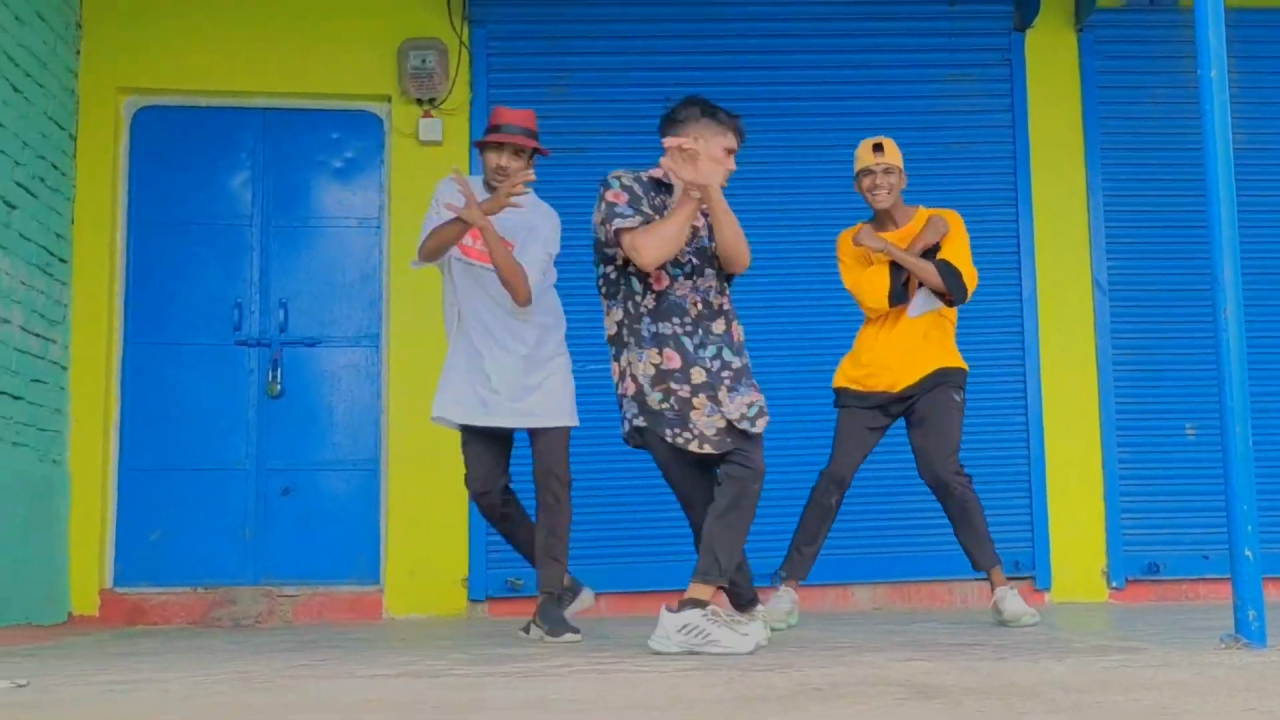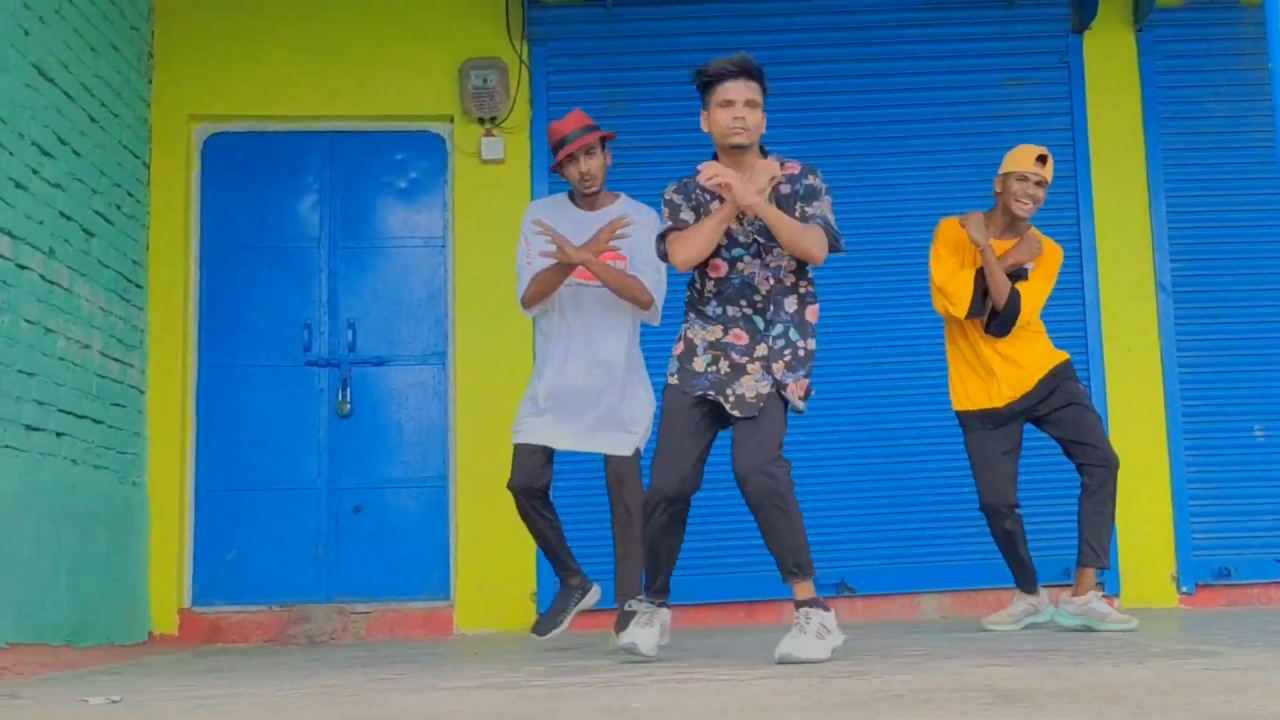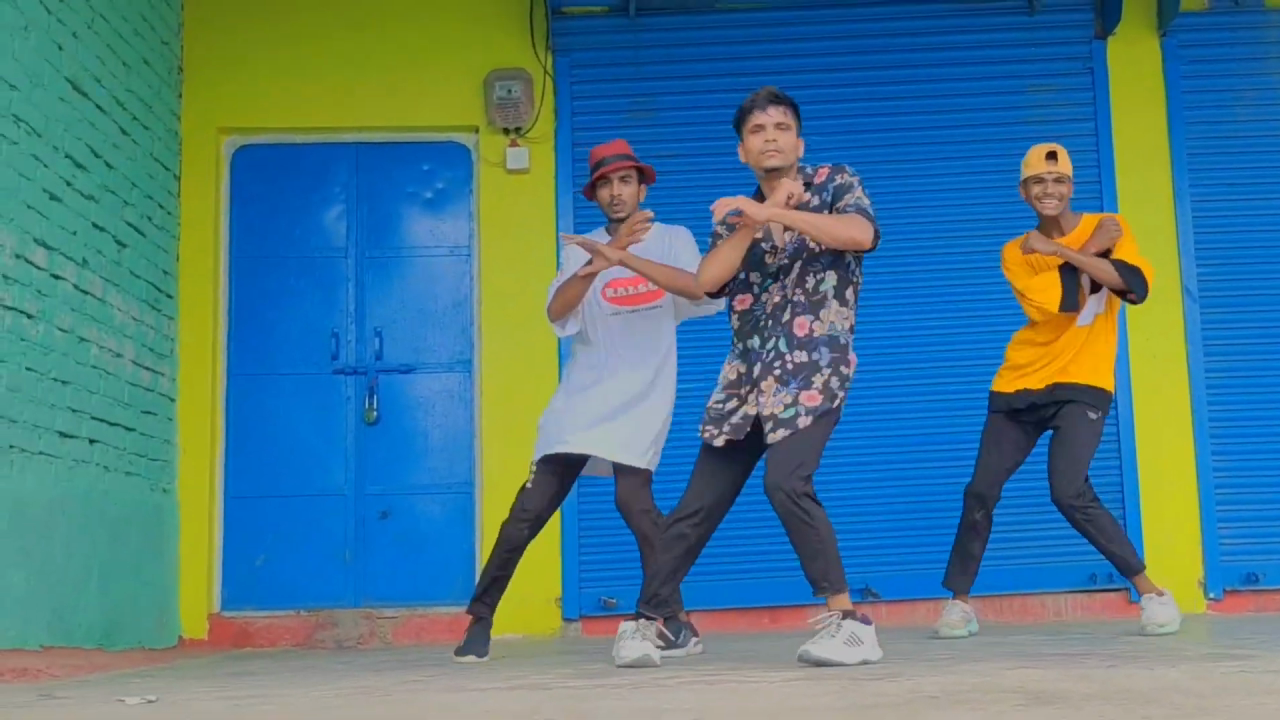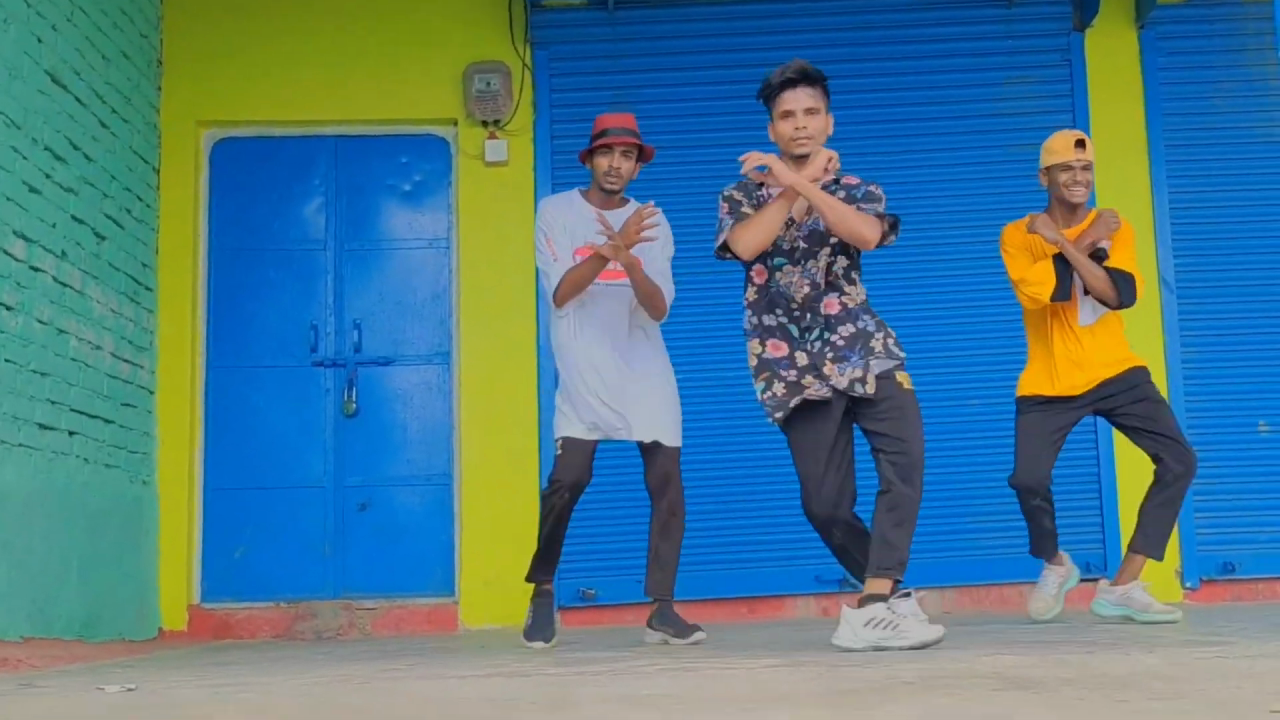
dt=0.2s
person 1, frame 1
left shoulder: (712, 206)
right shoulder: (625, 188)
left elbow: (737, 262)
right elbow: (647, 255)
left wrist: (712, 196)
right wrist: (690, 197)
left hip: (716, 368)
right hip: (653, 376)
left knee: (746, 473)
right knee: (705, 506)
left ankle: (690, 612)
right ankle: (743, 609)
person 1, frame 2
left shoulder: (800, 179)
right shoulder: (686, 193)
left elbow: (815, 250)
right elbow: (683, 256)
left wrist: (752, 196)
right wrist: (729, 201)
left hip: (776, 353)
right hip: (706, 353)
left knee: (759, 469)
right knee: (670, 484)
left ankle: (811, 611)
right ankle: (652, 605)
person 1, frame 3
left shoulder: (835, 183)
right shoulder: (734, 220)
left elbow: (862, 235)
right elbow: (709, 281)
left wrist: (773, 213)
right wrist: (749, 227)
left hip: (812, 371)
right hip: (748, 377)
left knee: (786, 485)
right knee: (698, 507)
left ankle: (848, 620)
right ankle: (646, 621)
person 1, frame 4
left shoulder: (855, 186)
right shoulder: (744, 192)
left elbow: (867, 236)
right elbow: (746, 246)
left wrist: (801, 183)
right wrist: (785, 191)
left hip: (860, 344)
right hip: (791, 361)
left knee: (905, 456)
right knee: (825, 502)
left ankle: (874, 607)
right ankle: (886, 596)
person 2, frame 1
left shoulder: (541, 219)
right shoulder: (453, 194)
left elbow: (523, 295)
right elbow: (427, 253)
left wrist: (481, 224)
right wrist: (471, 214)
left hip: (539, 367)
right hip: (476, 371)
left knee: (552, 476)
right knee: (486, 487)
left ankle: (550, 603)
right ankle: (560, 582)
person 2, frame 2
left shoulder: (642, 220)
right shoulder: (543, 216)
left elbow: (649, 302)
right elbow: (528, 299)
left wrist: (587, 260)
right wrist: (577, 256)
left hip: (618, 382)
right hip: (555, 382)
left knee: (625, 491)
right knee: (526, 483)
left ankle: (631, 611)
right ankle: (572, 581)
person 2, frame 3
left shoulder: (674, 241)
right shoulder: (585, 247)
left elbow: (707, 294)
right elbow: (558, 316)
left wrist: (626, 260)
right wrist: (597, 265)
left hip: (642, 400)
right hip: (581, 399)
left knee: (634, 502)
right knee: (533, 505)
left ankle: (674, 620)
right ankle: (481, 617)
person 2, frame 4
left shoulder: (652, 223)
right shoulder: (553, 212)
left elbow: (658, 310)
right elbow: (561, 296)
left wrist: (630, 261)
right wrist: (607, 250)
left hip: (647, 372)
right hip: (586, 374)
left knee: (666, 483)
right knee: (568, 478)
left ankle: (663, 609)
right ankle: (542, 590)
person 3, frame 1
left shoulder: (945, 224)
right shoulder: (852, 243)
left elbow: (955, 289)
right elbow: (881, 300)
left wrist: (892, 250)
right wrist: (918, 246)
left hip: (933, 373)
right hip: (869, 380)
left knee: (943, 472)
right knee: (834, 478)
left ankle: (1001, 588)
right ankle: (787, 587)
person 3, frame 2
left shoulder: (1046, 252)
right shoulder: (951, 232)
left elbow: (1003, 321)
right elbow: (951, 301)
left wrist: (987, 251)
right wrist: (1011, 258)
left hip: (1045, 376)
right hip: (982, 392)
left knee: (1100, 460)
right knee: (998, 502)
left ankle: (1083, 595)
right ankle: (1029, 596)
person 3, frame 3
left shoulder: (1109, 227)
right shoulder: (1016, 253)
left elbow: (1136, 286)
right elbow: (1052, 304)
left wrist: (1067, 253)
right wrist: (1095, 249)
left hip: (1083, 385)
right hip: (1021, 384)
left knee: (1069, 491)
right knee: (980, 493)
left ankle: (1148, 590)
right ankle: (959, 602)
person 3, frame 4
left shoulder: (1111, 226)
right shoulder: (1018, 234)
left elbow: (1121, 294)
right elbow: (1040, 292)
left wrist: (1067, 244)
right wrist: (1086, 242)
left hip: (1116, 372)
right hip: (1049, 383)
left knee: (1179, 459)
right knee: (1027, 480)
left ankle: (1123, 585)
right ankle: (1054, 563)
